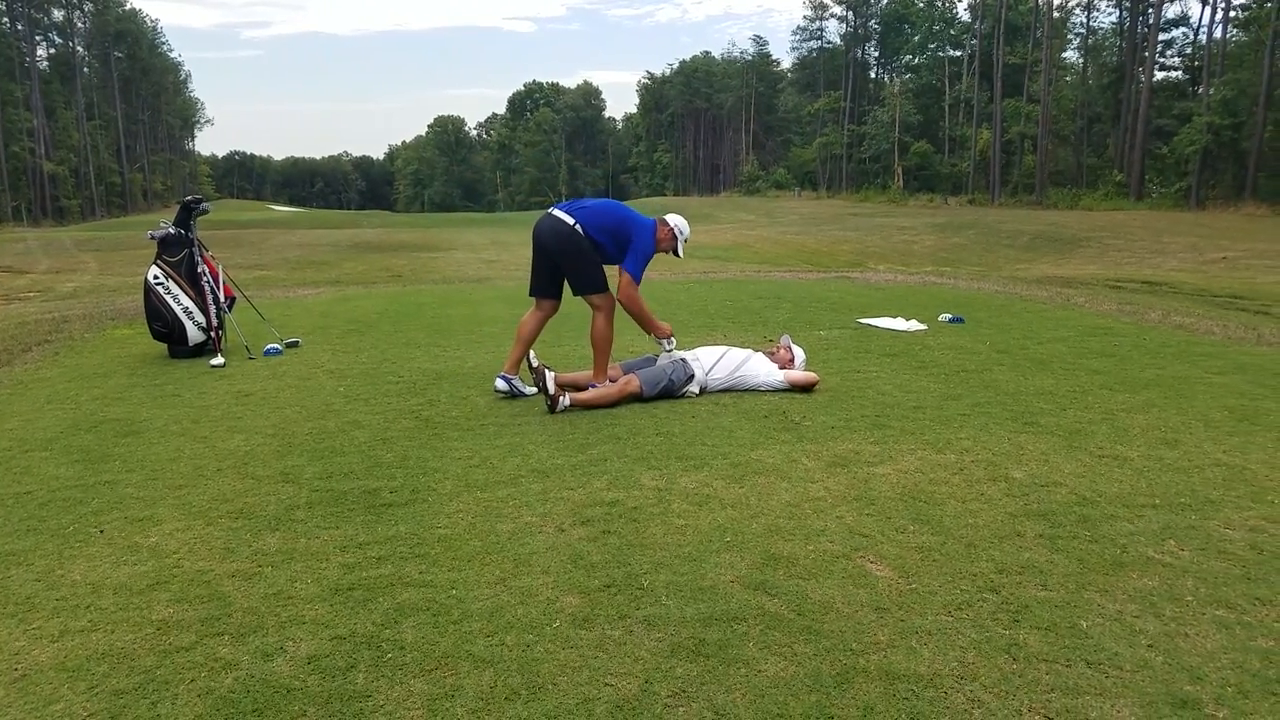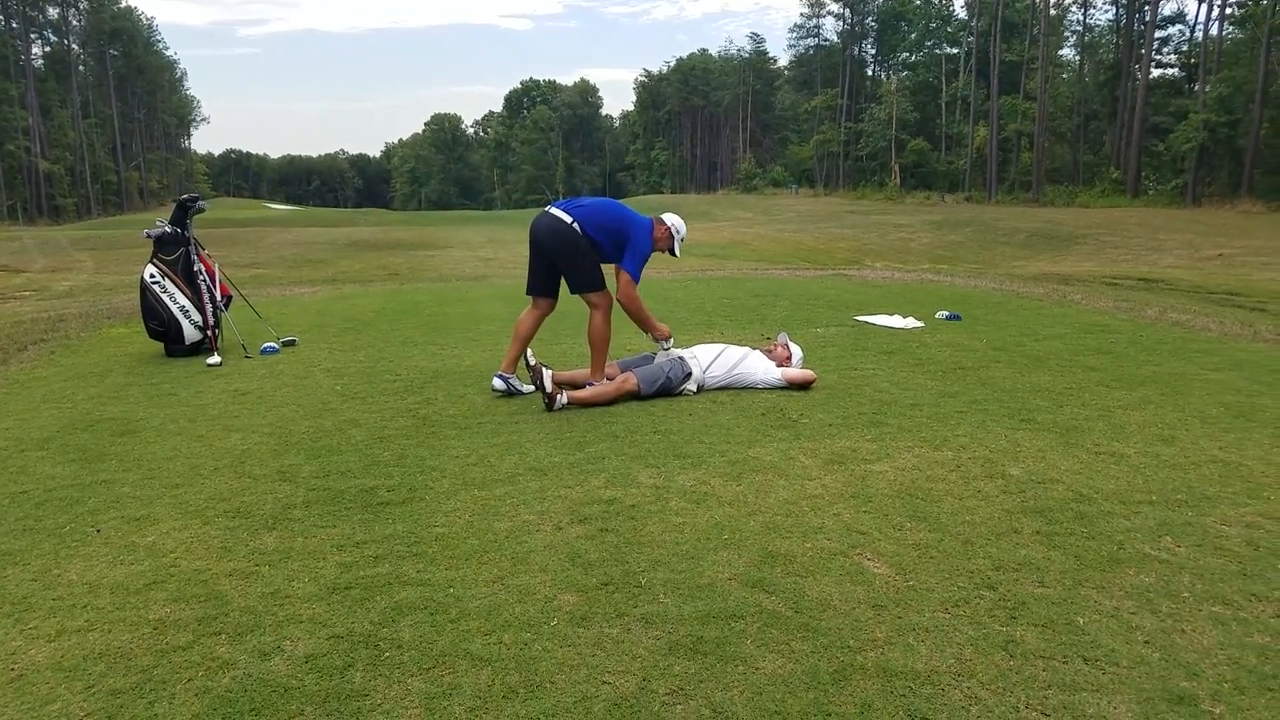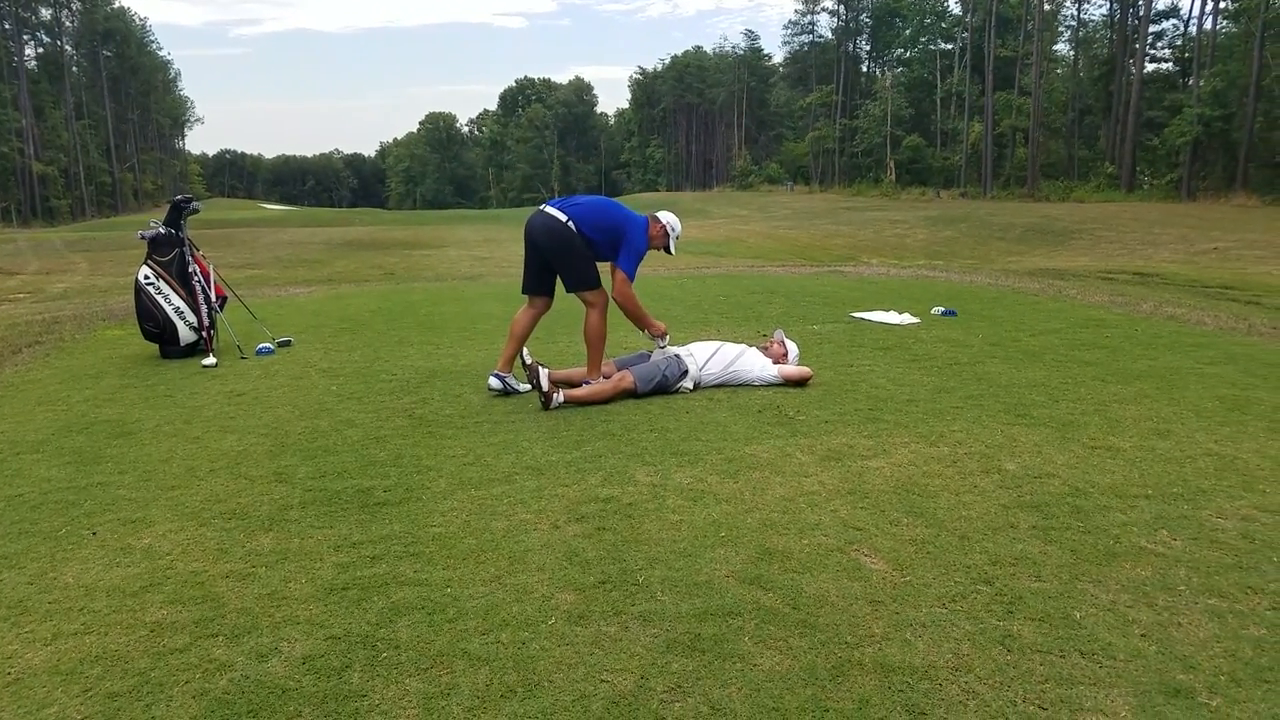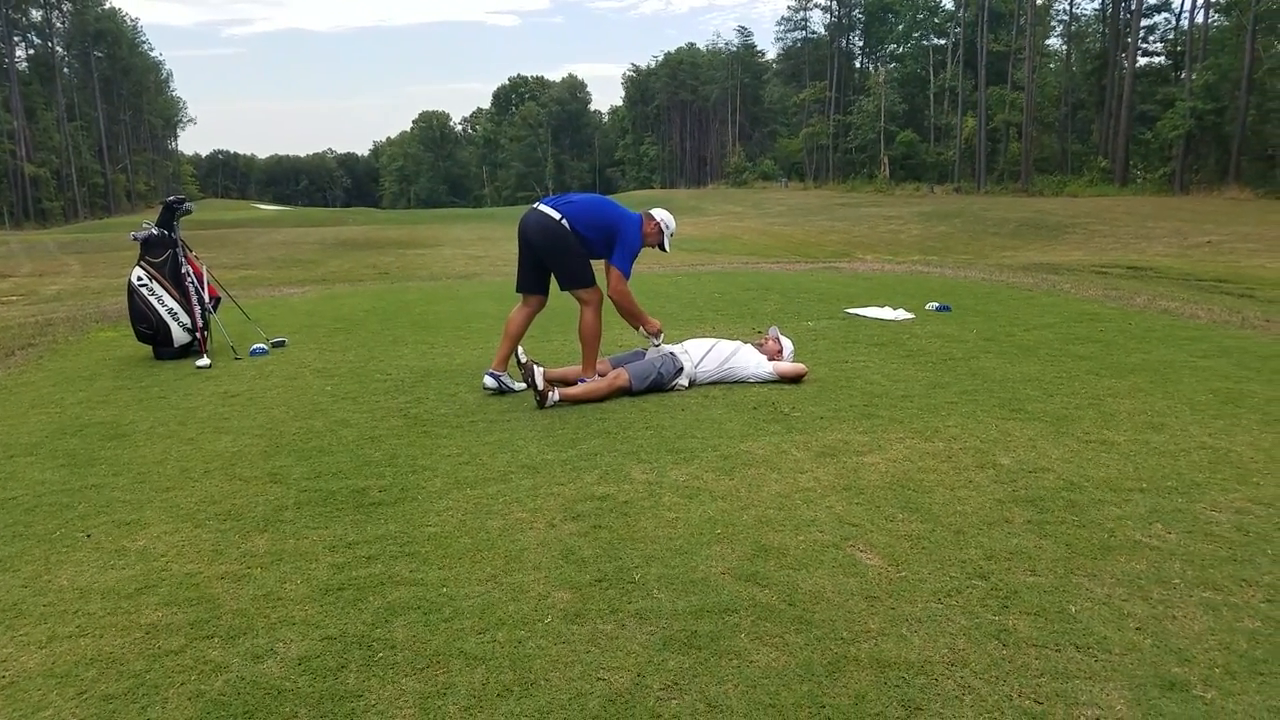
dt=0.2s
person 1, frame 1
left shoulder: (768, 374)
right shoulder: (754, 357)
left elbow: (812, 378)
left wrist: (796, 381)
left hip: (690, 374)
right hip: (684, 358)
left knee: (627, 386)
right knee: (613, 372)
left ankle: (563, 399)
right ankle: (552, 378)
person 1, frame 2
left shoulder: (766, 371)
right shoulder: (753, 355)
left elbow: (809, 376)
left wrist: (795, 379)
left hip: (688, 372)
right hip: (681, 356)
left knee: (625, 383)
right knee: (611, 370)
left ankle: (561, 397)
right ankle: (550, 376)
person 1, frame 3
left shoulder: (762, 368)
right shoulder: (748, 352)
left elbow: (805, 373)
left wrist: (790, 377)
left hip: (684, 369)
right hip: (677, 353)
left knee: (621, 381)
right knee: (606, 368)
left ankle: (557, 396)
right ankle: (546, 375)
person 1, frame 4
left shoulder: (758, 365)
right shoulder: (743, 349)
left elbow: (800, 369)
left wrist: (785, 374)
left hip: (679, 366)
right hip: (672, 351)
left knee: (617, 379)
right knee: (602, 366)
left ankle: (553, 394)
right ankle: (541, 373)
person 2, frame 1
left shoulder: (634, 227)
right shoulder: (645, 237)
left elbow: (630, 291)
right elbow: (625, 296)
left wrist: (652, 329)
right wrist: (655, 327)
left hip: (546, 225)
right hip: (567, 233)
left knee: (544, 307)
right knee: (603, 306)
left ankle: (508, 376)
right ankle: (599, 384)
person 2, frame 2
left shoulder: (630, 226)
right shoulder: (642, 236)
left elbow: (625, 290)
right elbow: (625, 296)
left wrist: (650, 329)
right wrist: (654, 328)
left hip: (544, 223)
right hip: (564, 231)
left knee: (541, 306)
right knee: (601, 304)
left ankle: (505, 375)
right ankle: (596, 382)
person 2, frame 3
left shoulder: (624, 224)
right shoulder: (637, 234)
left elbow: (621, 290)
right elbow: (620, 294)
left wrist: (645, 328)
right wrist: (651, 325)
left hip: (538, 222)
right hip: (559, 229)
left knee: (537, 304)
right knee: (596, 302)
left ankle: (501, 373)
right ankle: (593, 380)
person 2, frame 4
left shoulder: (618, 222)
right shoulder: (631, 231)
left elbow: (616, 288)
right elbow: (616, 291)
left wrist: (640, 326)
right wrist: (646, 321)
left hip: (532, 220)
right hip: (553, 227)
left knee: (531, 303)
right knee: (591, 300)
left ankle: (496, 372)
right ankle: (587, 378)
